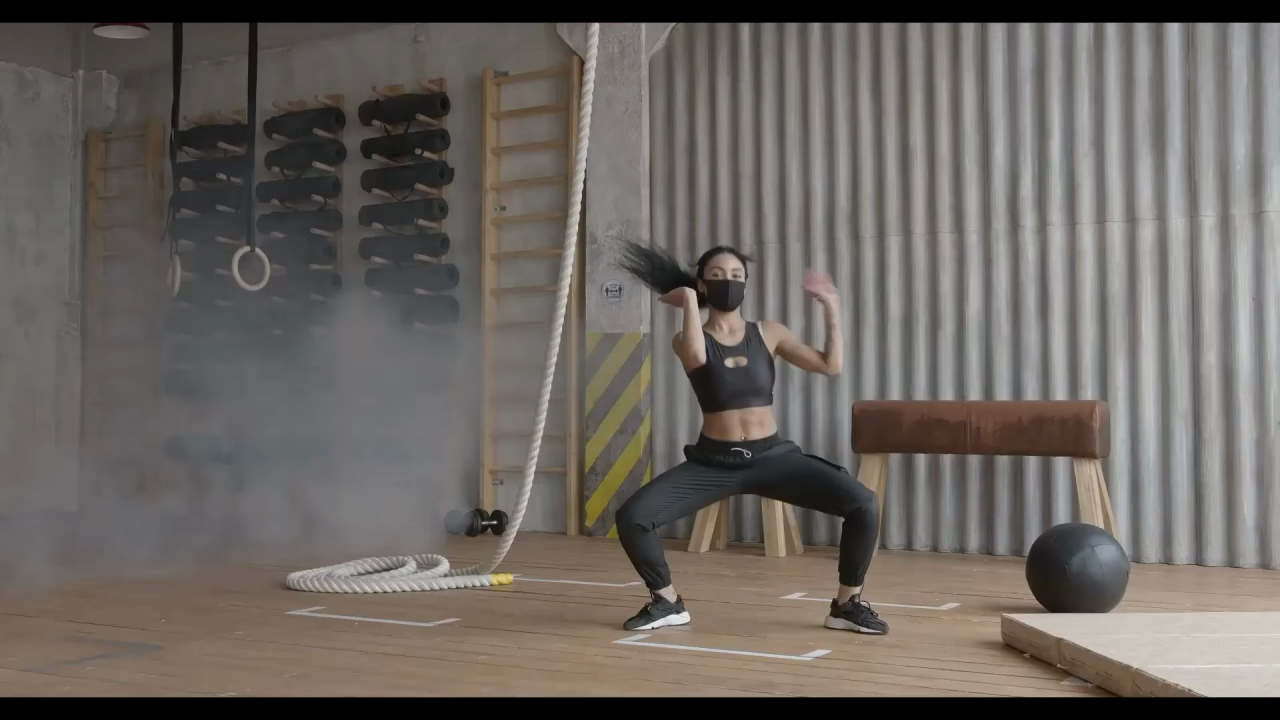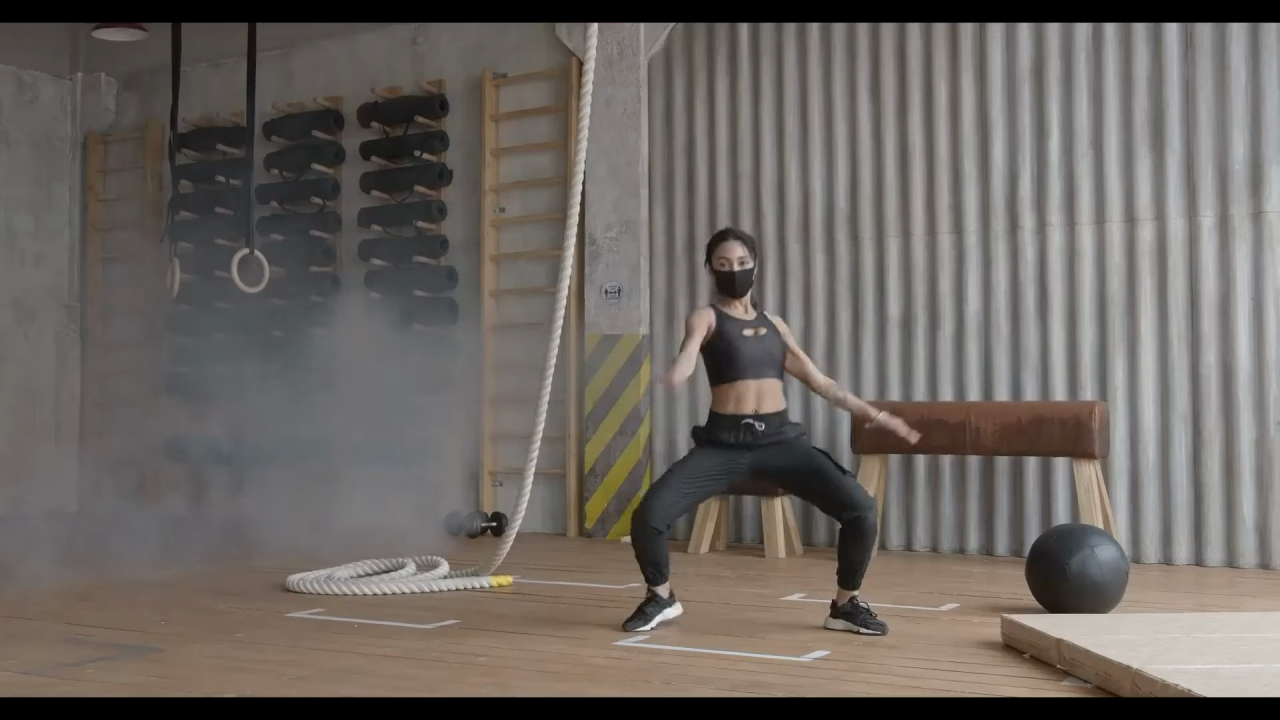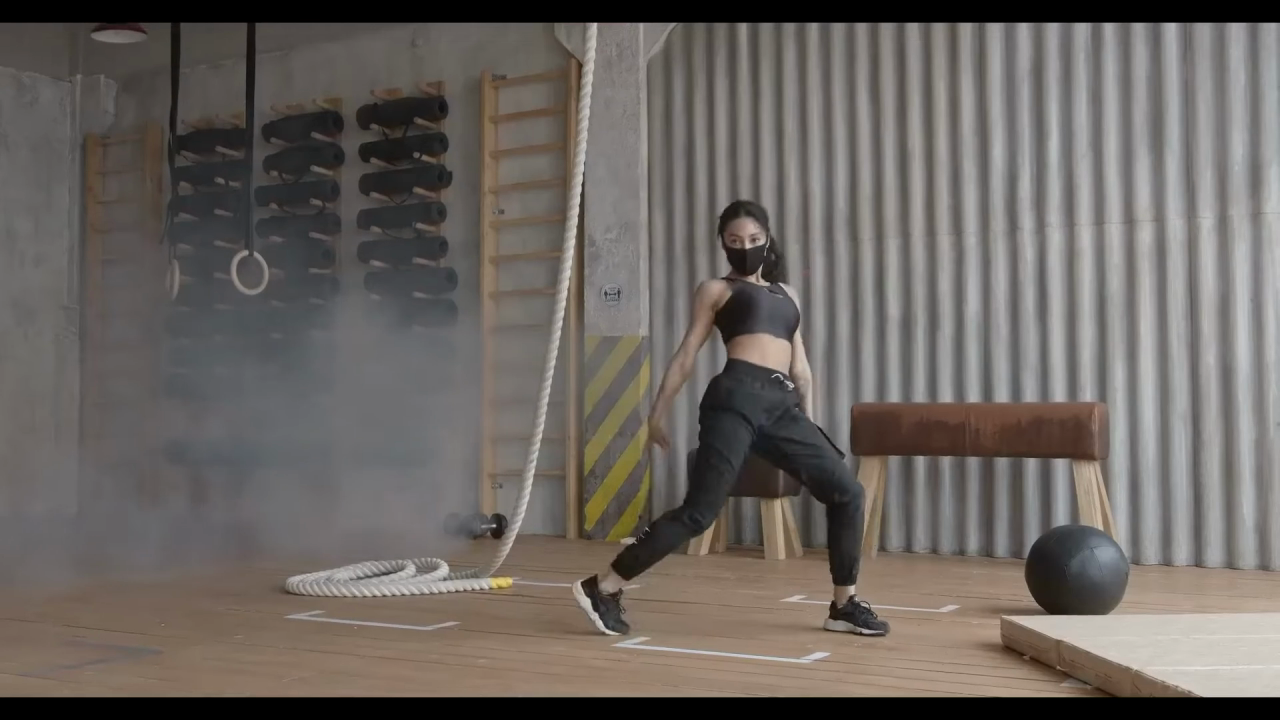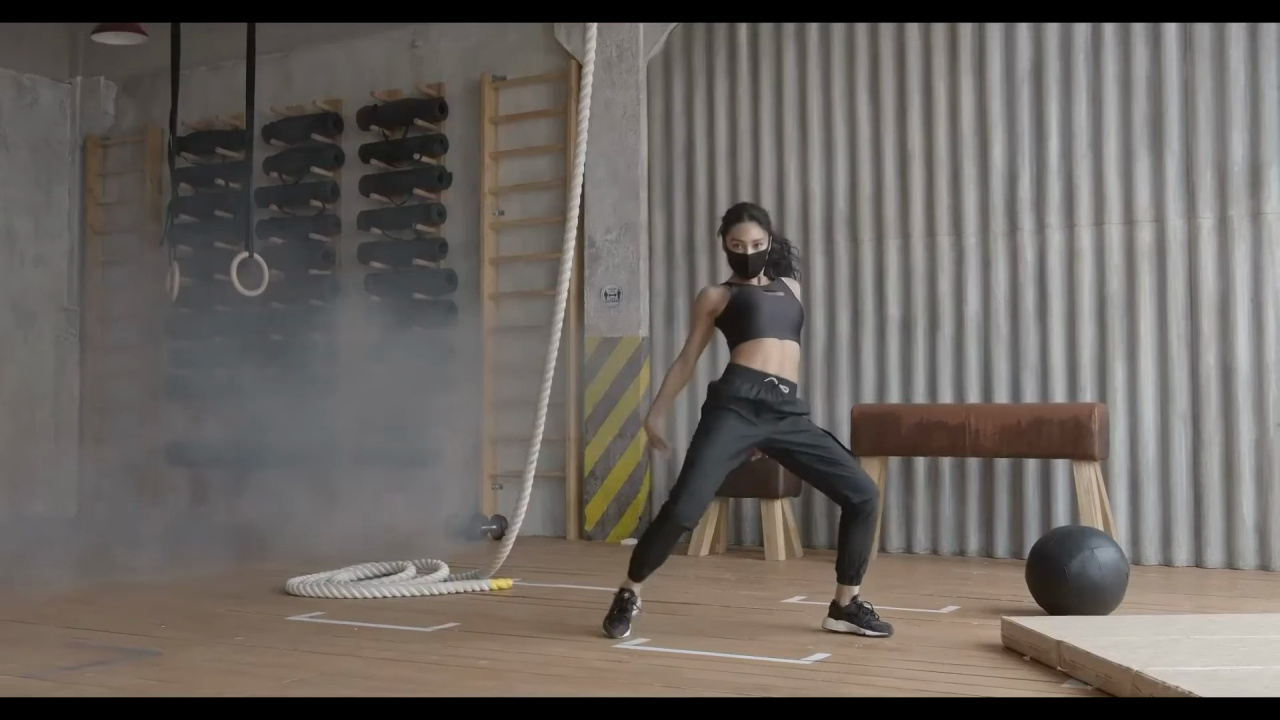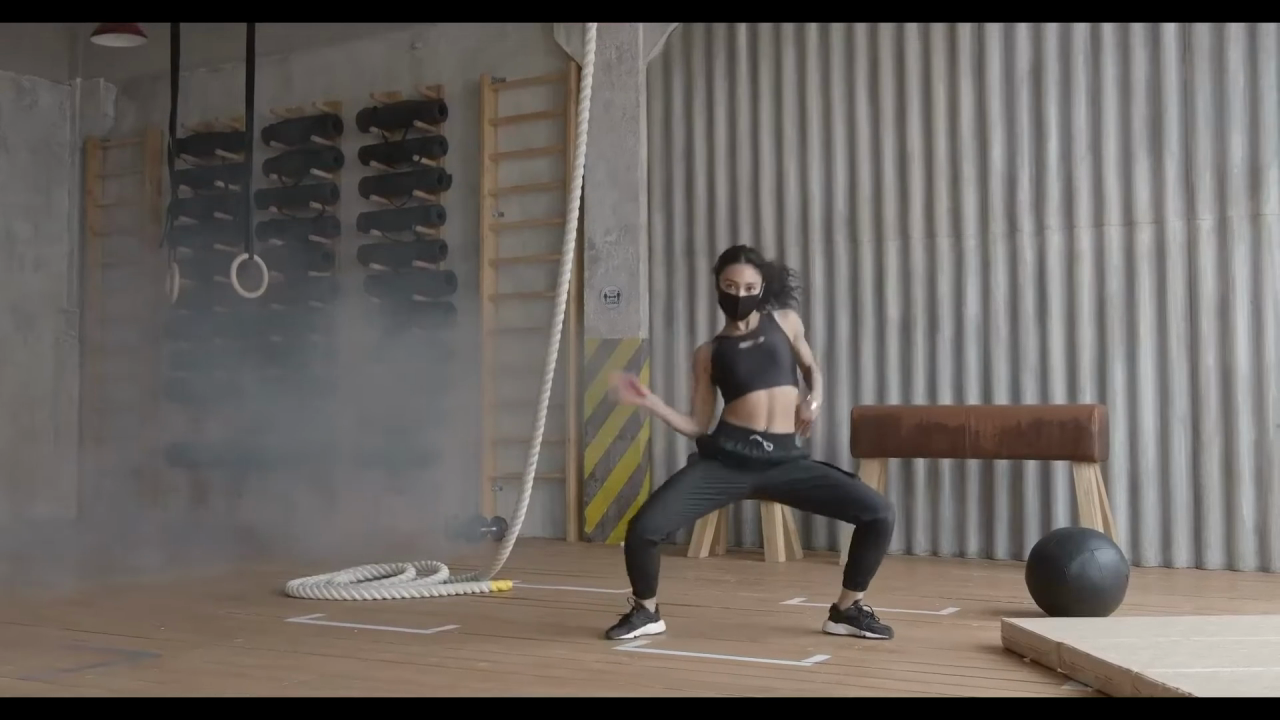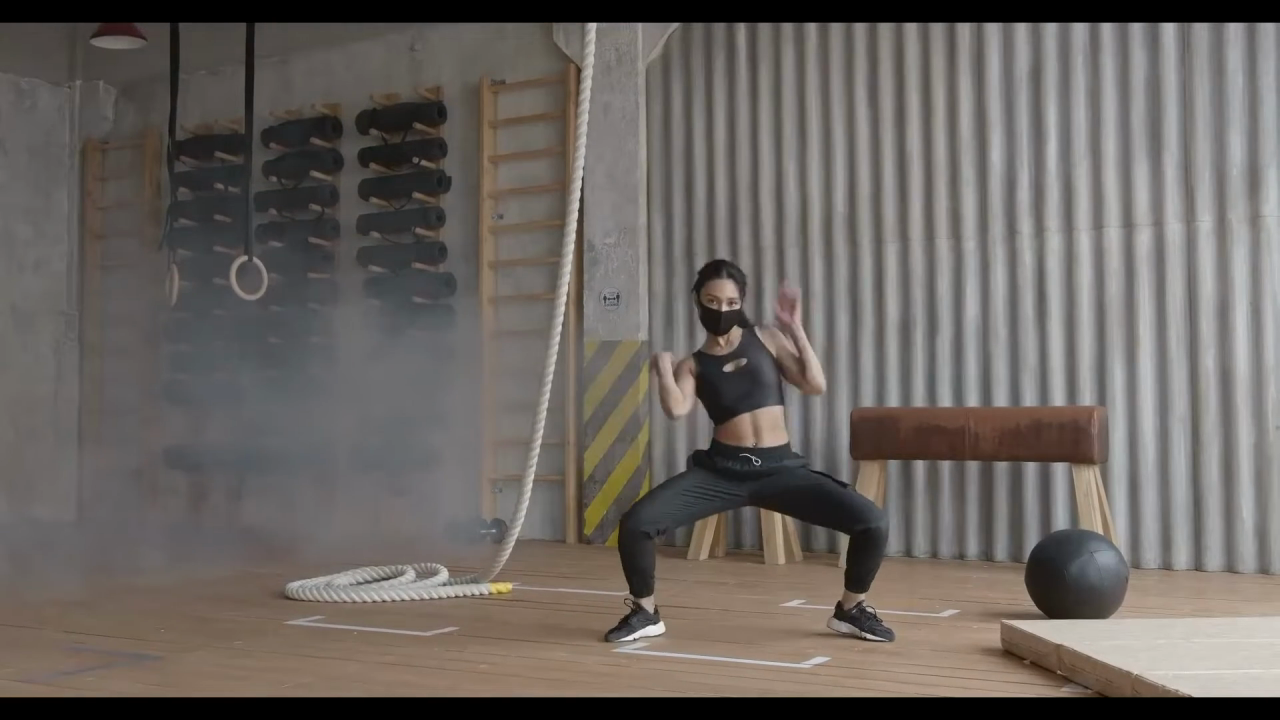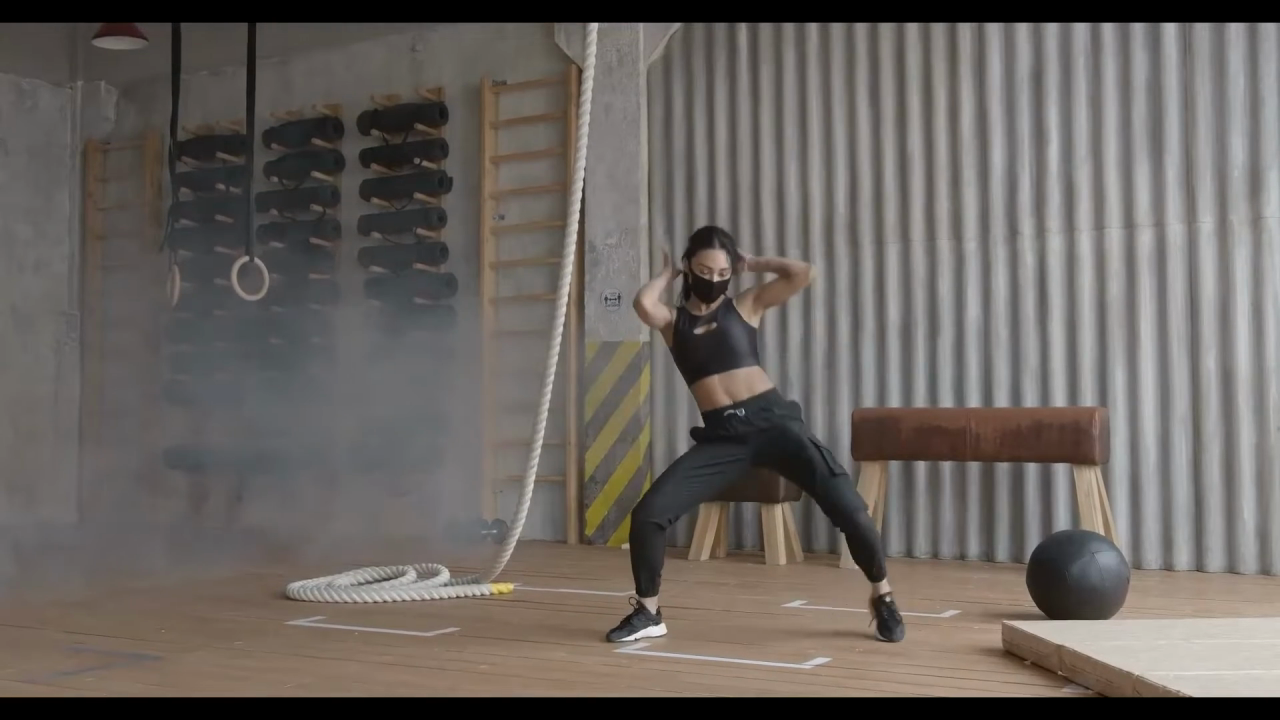
dt=0.3s
person 1, frame 1
left shoulder: (768, 333)
right shoulder: (686, 338)
left elbow: (830, 366)
right elbow: (699, 358)
left wrist: (832, 309)
right wrist: (689, 304)
left hip: (771, 457)
right hip: (713, 461)
left knee: (863, 504)
right knee: (631, 517)
left ankle: (846, 604)
right ankle: (668, 602)
person 1, frame 2
left shoulder: (774, 325)
right shoulder: (705, 318)
left elbow: (818, 381)
right elbow: (686, 361)
left wrist: (871, 413)
right wrist: (675, 373)
left hip: (781, 440)
right hip: (722, 442)
left knee: (862, 511)
right knee: (649, 516)
left ankle: (845, 604)
right ankle: (661, 596)
person 1, frame 3
left shoulder: (786, 294)
right shoulder: (717, 289)
left elbow: (801, 364)
right elbow: (687, 352)
left wrist: (808, 421)
right wrist: (657, 412)
left hip: (781, 407)
right hip: (737, 400)
left knee: (848, 495)
right knee: (698, 513)
left ankle: (844, 605)
right ankle: (603, 587)
person 1, frame 4
left shoulder: (790, 287)
right shoulder: (716, 295)
right elbow: (688, 358)
right wrist: (655, 413)
left hip: (788, 411)
right hip: (737, 404)
left knee: (863, 494)
right knee: (684, 508)
left ankle: (845, 605)
right ankle: (628, 592)
person 1, frame 5
left shoulder: (784, 320)
right shoulder: (708, 352)
left elbow: (811, 368)
right elbow: (698, 426)
left wrist: (813, 398)
right wrist: (648, 401)
left hip: (785, 461)
right hip: (725, 460)
left knee: (880, 513)
right knee: (644, 528)
left ankle: (846, 609)
right ankle: (647, 610)
person 1, frame 6
left shoulder: (766, 338)
right shoulder: (692, 366)
left elbow: (815, 385)
right elbow: (675, 410)
left wrist: (794, 327)
right wrist: (663, 366)
left hip: (780, 468)
right hip: (721, 470)
left knee: (872, 522)
right knee: (634, 524)
left ankle: (851, 608)
right ankle: (645, 611)
person 1, frame 7
left shoulder: (746, 306)
right shoulder: (671, 319)
left elbow: (802, 273)
right elbow: (643, 302)
left wrist: (751, 263)
right wrist: (666, 276)
left hip: (776, 422)
right hip: (722, 436)
left knee: (848, 509)
right knee: (648, 515)
left ankle: (882, 596)
right ankle: (647, 612)
